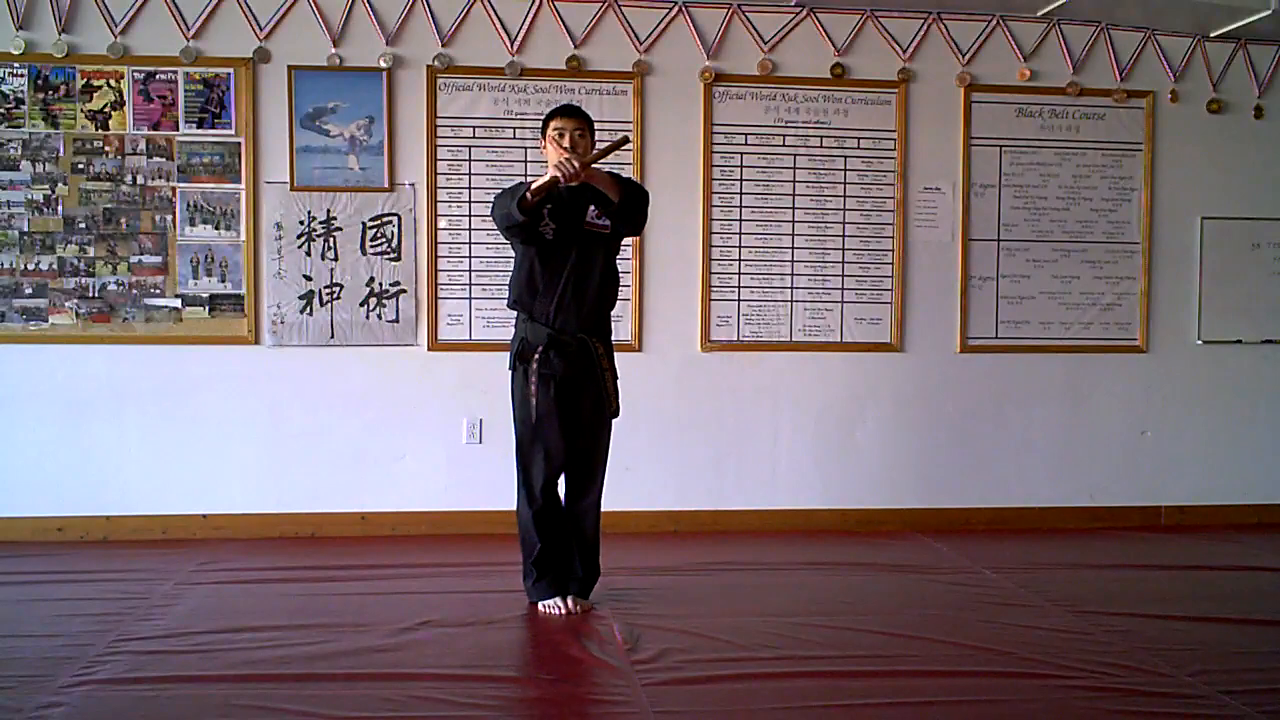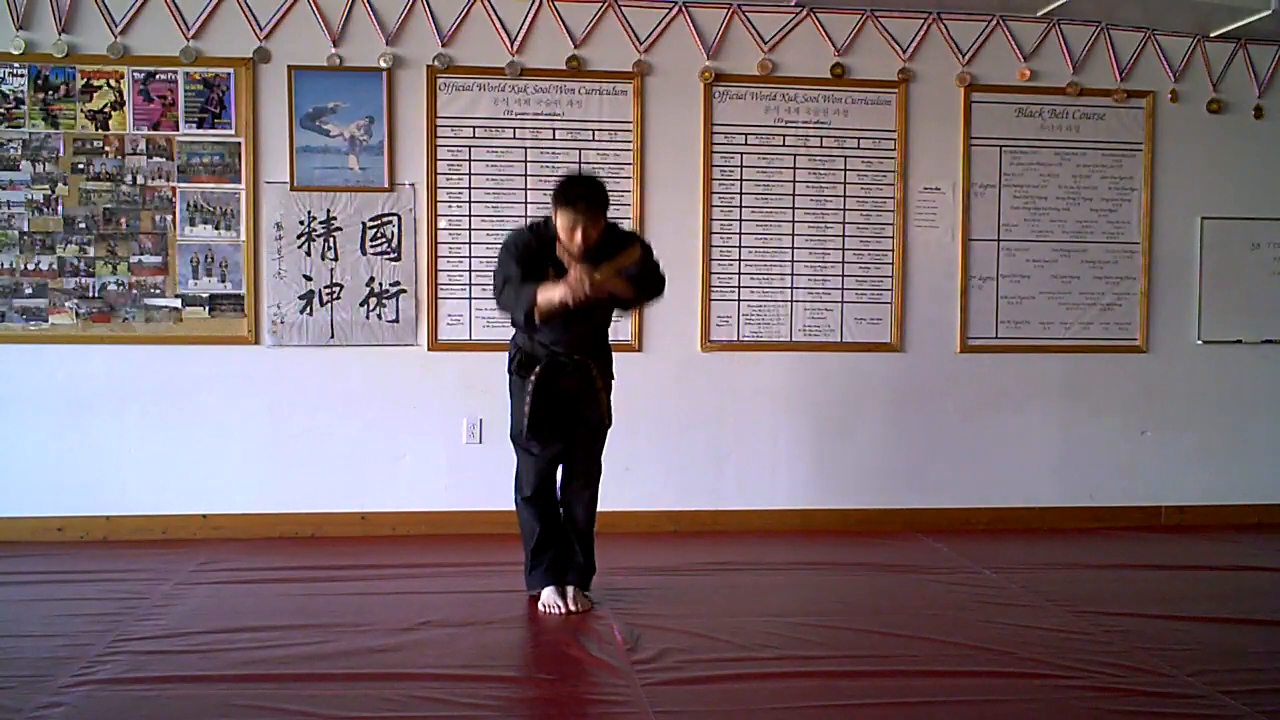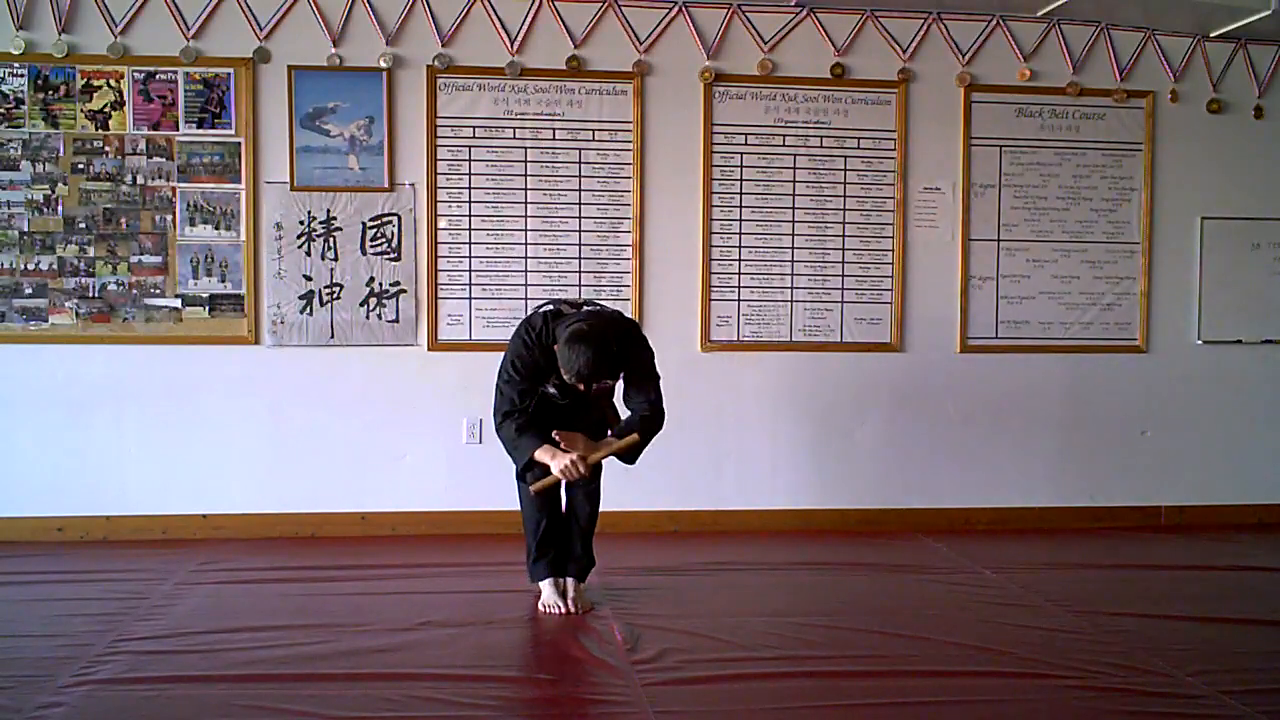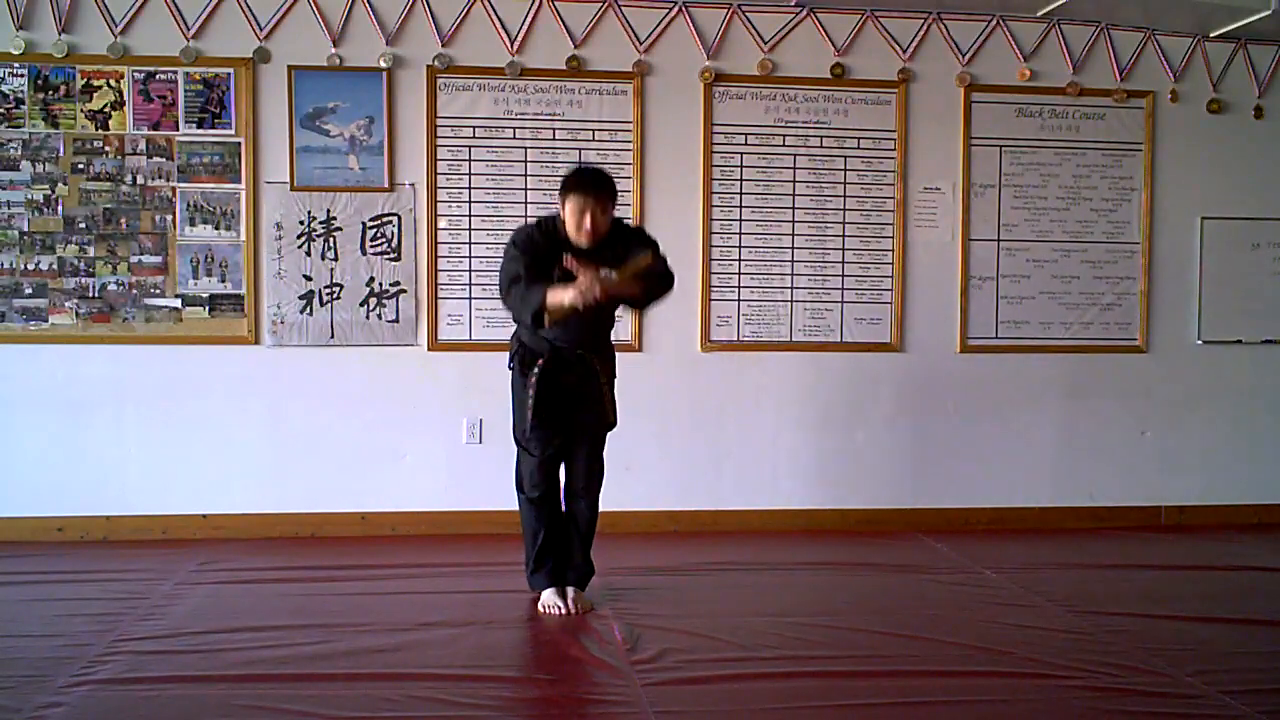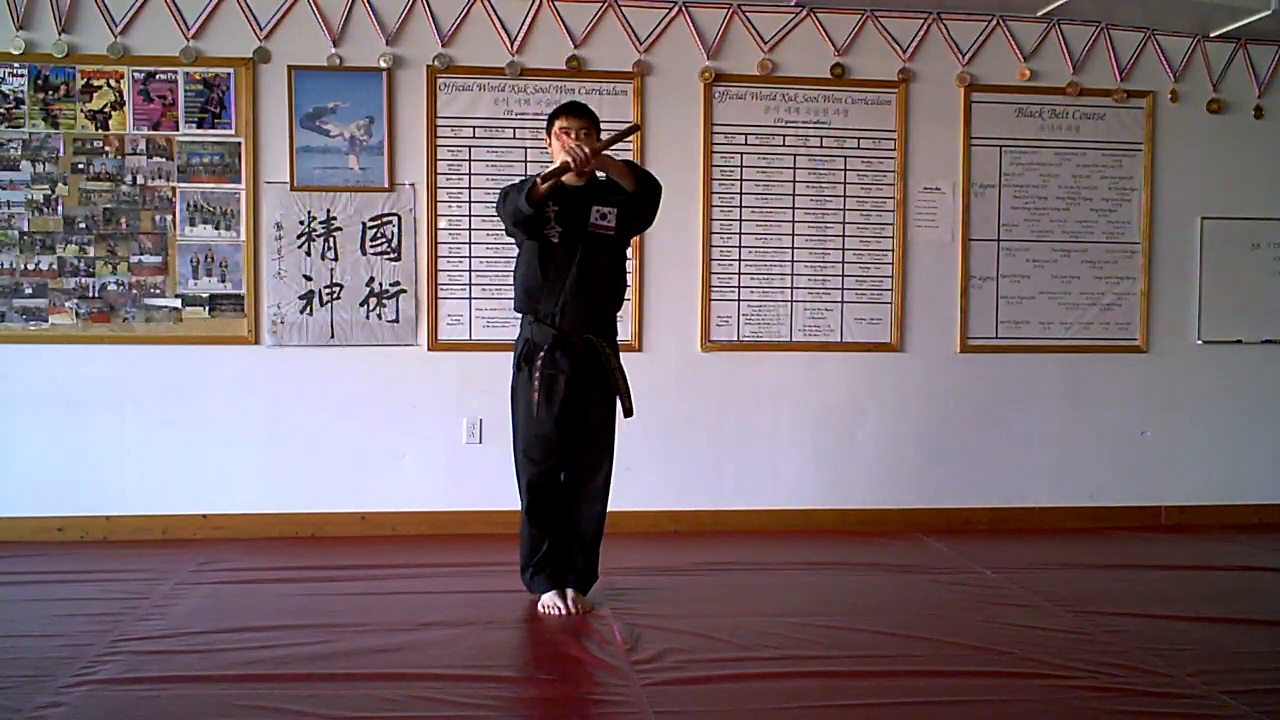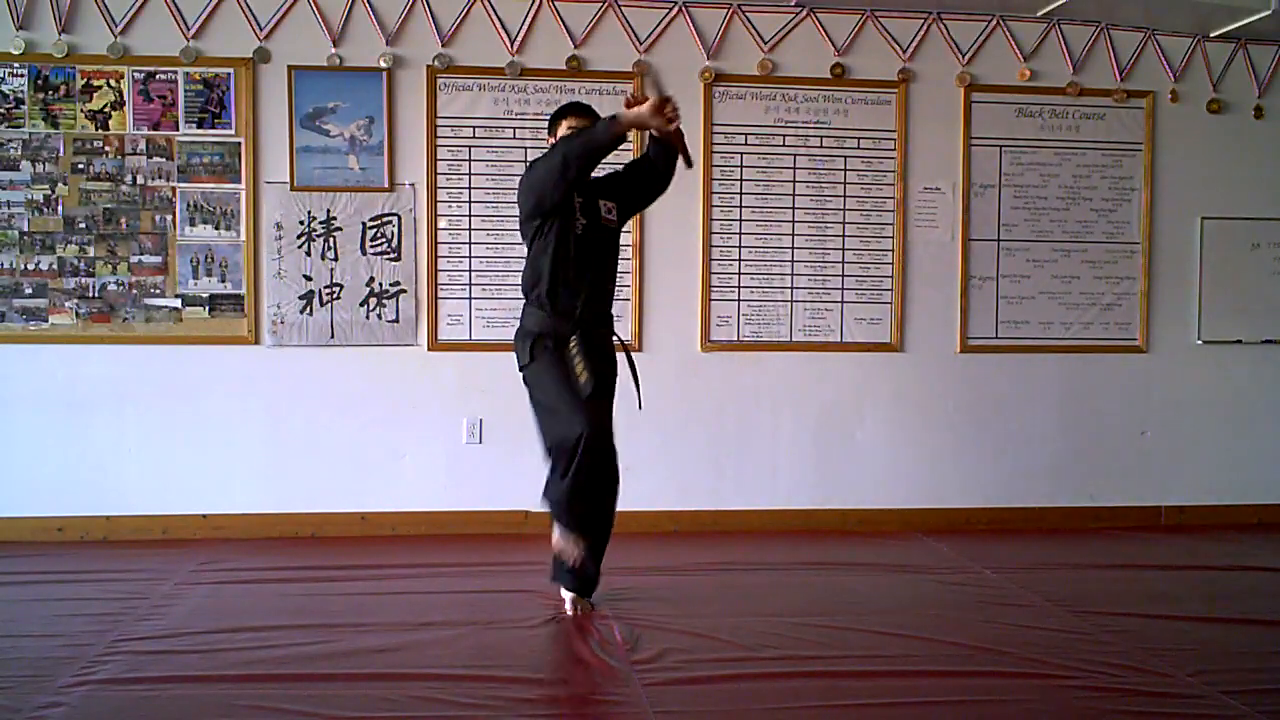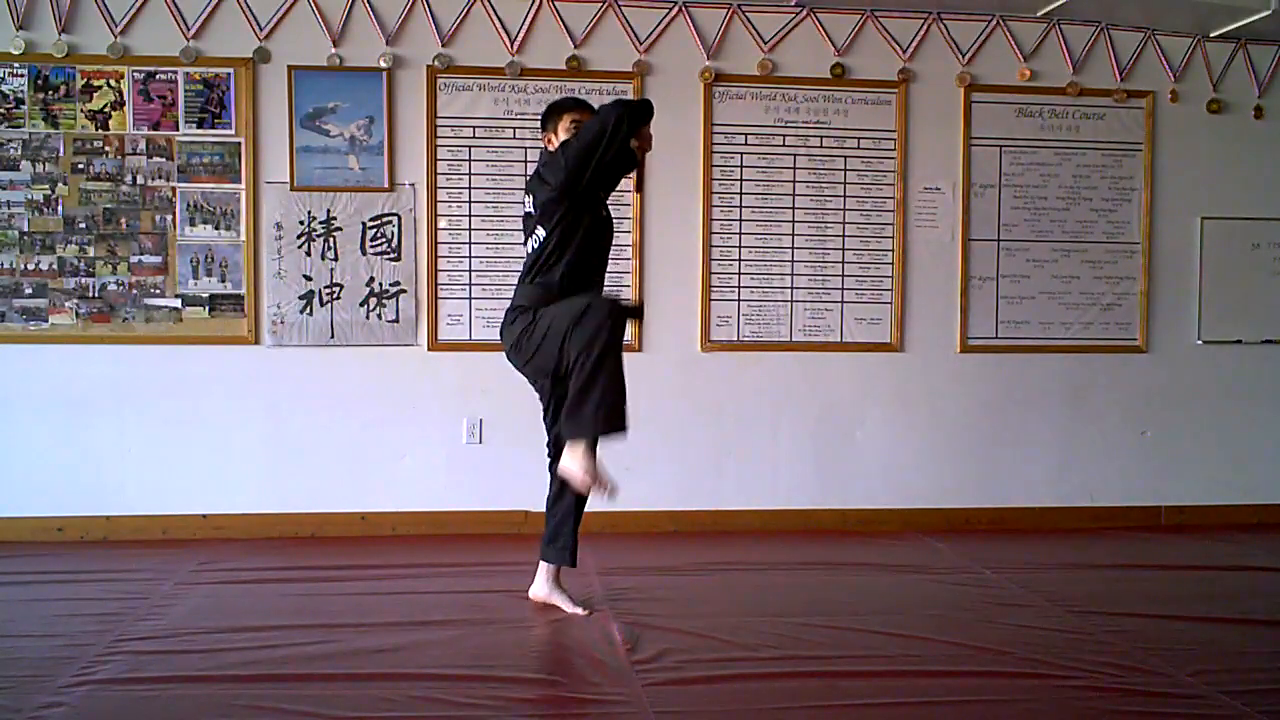
dt=0.5s
person 1, frame 1
left shoulder: (607, 199)
right shoulder: (526, 198)
left elbow: (636, 208)
right elbow: (507, 213)
left wrist: (592, 177)
right wrist: (548, 180)
left hip: (592, 354)
right hip: (538, 352)
left knee: (587, 475)
right knee: (539, 472)
left ankle: (577, 582)
right ankle: (544, 584)
person 1, frame 2
left shoulder: (623, 244)
right shoulder: (525, 241)
left elbow: (651, 283)
right elbow: (508, 293)
left wrist: (600, 283)
right wrist: (554, 291)
left hip: (589, 371)
right hip: (536, 368)
left knee: (582, 476)
right knee: (536, 477)
left ankle: (575, 579)
right ankle: (546, 580)
person 1, frame 3
left shoulder: (629, 341)
right shoulder: (531, 339)
left elbow: (649, 412)
right elbow: (508, 415)
left wrist: (596, 448)
right wrist: (552, 455)
right hip: (541, 401)
left knee: (586, 479)
right knee: (537, 475)
left ankle: (574, 576)
right ankle: (548, 578)
person 1, frame 4
left shoulder: (627, 241)
right shoulder: (531, 239)
left elbow: (660, 280)
right elbow: (515, 292)
left wrist: (611, 285)
right wrist: (566, 293)
left hip: (592, 361)
right hip: (538, 359)
left knee: (585, 473)
right knee: (538, 471)
left ankle: (575, 579)
right ankle: (547, 580)
person 1, frame 5
left shoulder: (615, 198)
right shoulder: (530, 194)
left elbow: (647, 193)
right elbow: (514, 208)
left wrist: (602, 164)
right wrist: (556, 171)
left hip: (596, 355)
right hip: (541, 353)
left knee: (591, 477)
right knee: (539, 474)
left ankle: (577, 582)
right ankle: (546, 582)
person 1, frame 6
left shoulder: (610, 195)
right shoulder: (541, 186)
left elbow: (655, 174)
right elbow: (576, 151)
left wrist: (662, 132)
right wrist: (629, 119)
left hip: (590, 344)
right hip: (547, 342)
left knee: (597, 471)
right knee: (578, 437)
left ankle: (576, 583)
right ankle: (564, 519)
person 1, frame 7
left shoulder: (586, 181)
right shoulder: (556, 172)
left elbow: (616, 152)
right elbow: (617, 120)
left wrist: (633, 147)
right wrist: (637, 122)
left hip: (560, 335)
right hip: (532, 327)
left knee: (568, 455)
right knee: (602, 317)
left ankle: (548, 578)
right ankle: (579, 445)
